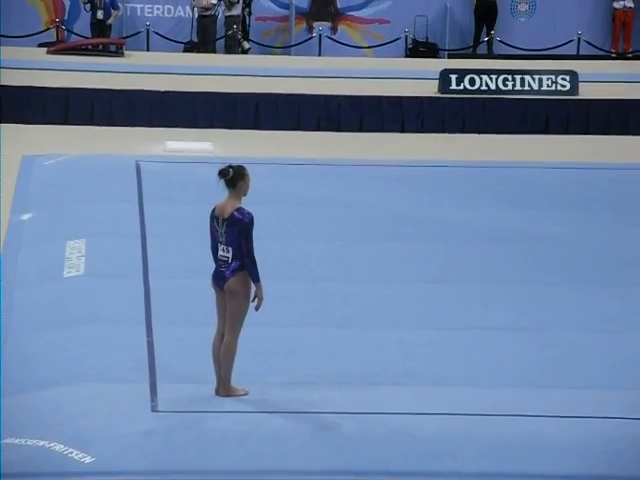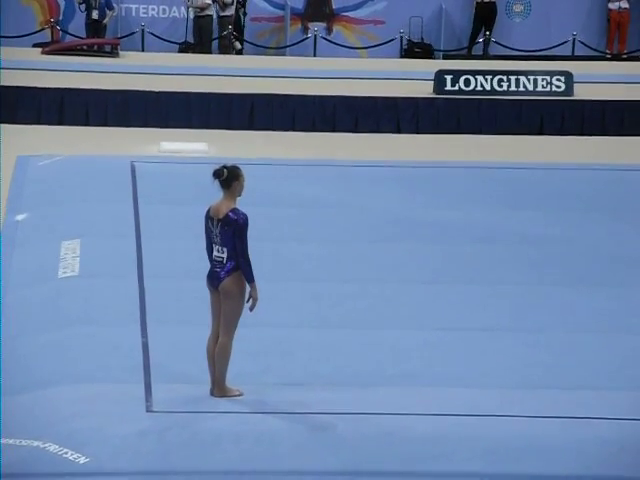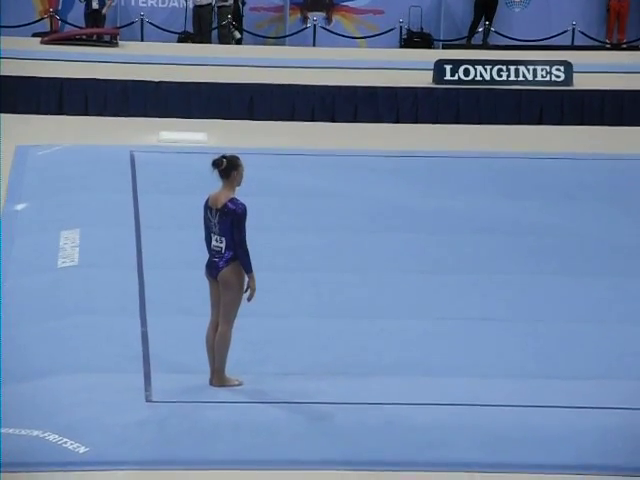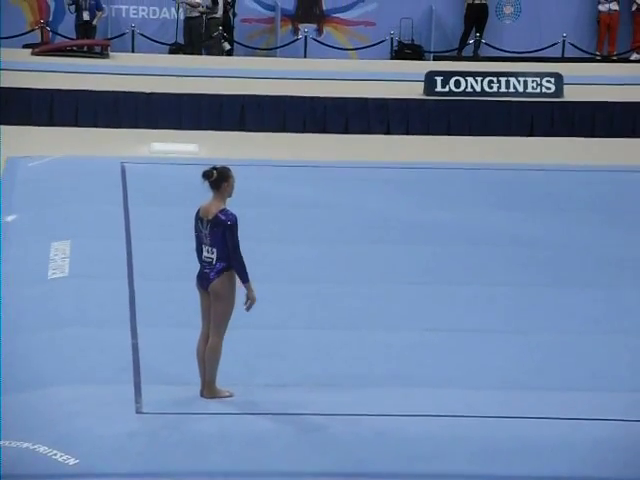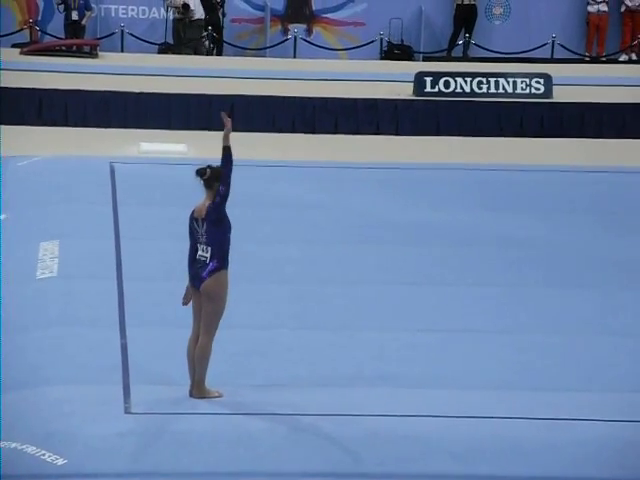
dt=0.5s
person 1, frame 1
left shoulder: (215, 211)
right shoulder: (244, 217)
left elbow: (213, 247)
right elbow: (248, 254)
right wrist: (258, 286)
left hip: (218, 275)
right hip: (236, 278)
left knee: (221, 331)
right knee: (231, 335)
left ankle: (220, 383)
right ankle: (226, 386)
person 1, frame 2
left shoulder: (210, 211)
right shoulder: (238, 217)
left elbow: (209, 247)
right elbow: (242, 255)
right wrist: (253, 286)
left hip: (213, 275)
right hip: (231, 279)
left knee: (215, 331)
right knee: (226, 335)
left ankle: (214, 384)
right ankle: (220, 387)
person 1, frame 3
left shoulder: (209, 201)
right shoulder: (237, 207)
left elbow: (207, 237)
right elbow: (241, 245)
right wrist: (251, 277)
left hip: (212, 265)
right hip: (230, 269)
left knee: (215, 321)
right knee: (225, 324)
left ankle: (214, 373)
right ankle: (220, 376)
person 1, frame 4
left shoulder: (200, 212)
right shoulder: (227, 218)
left elbow: (198, 248)
right elbow: (235, 255)
right wrist: (249, 287)
left hip: (203, 276)
right hip: (221, 279)
left knee: (205, 333)
right knee: (216, 336)
left ankle: (204, 385)
right ankle: (211, 387)
person 1, frame 5
left shoulder: (195, 212)
right shoulder: (216, 210)
left elbow: (192, 250)
right elbow: (227, 174)
left wrist: (191, 283)
right wrist: (227, 140)
left hip: (197, 277)
right hip: (214, 278)
left knee: (197, 333)
right knee: (207, 335)
left ankle: (194, 384)
right ankle: (200, 388)
